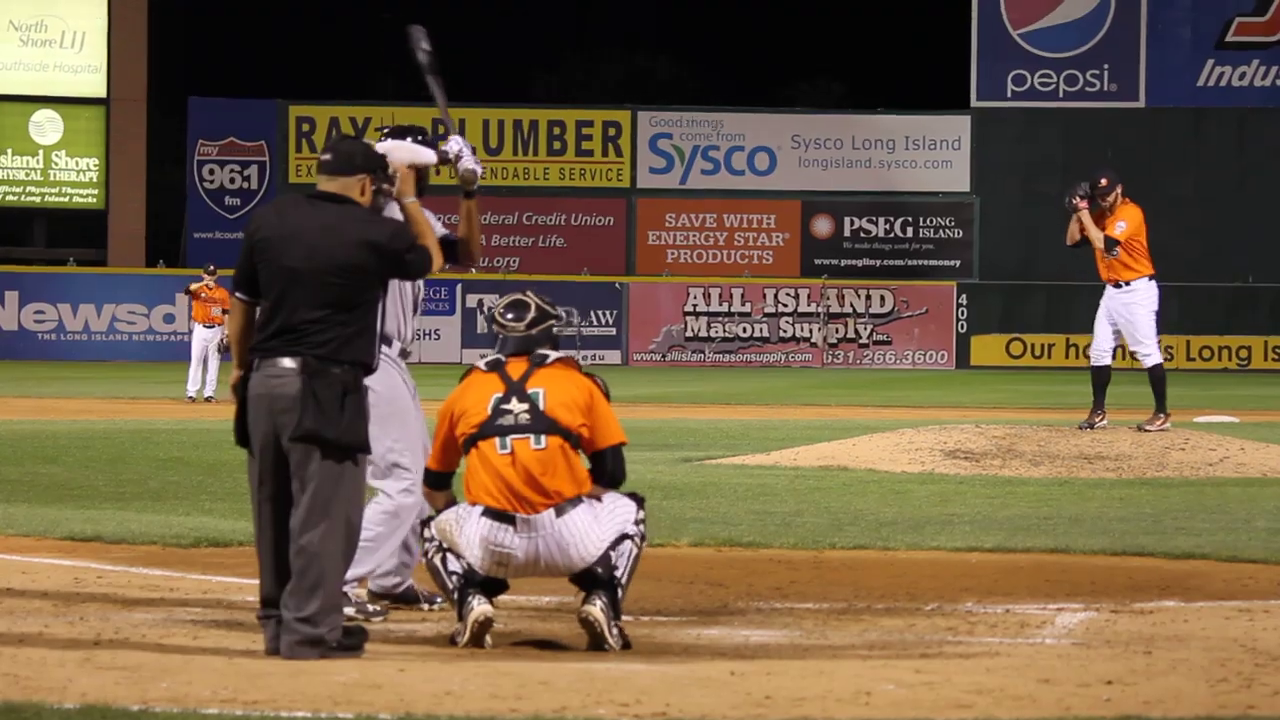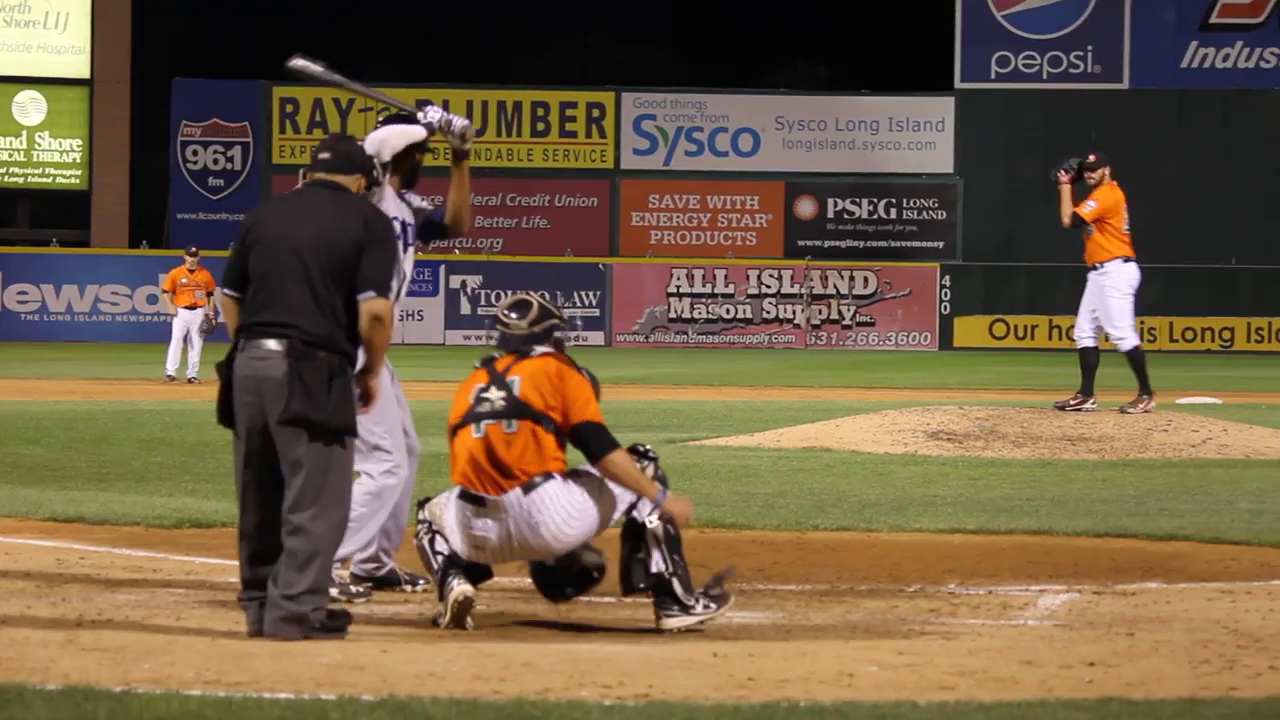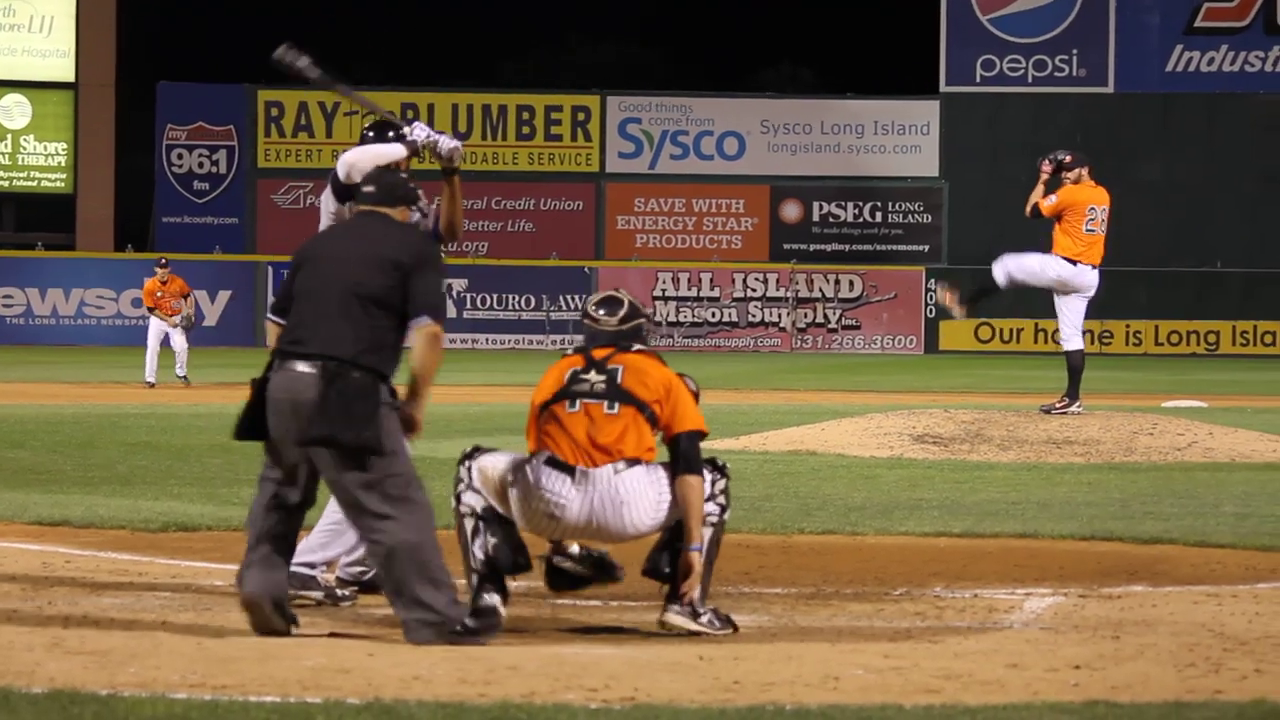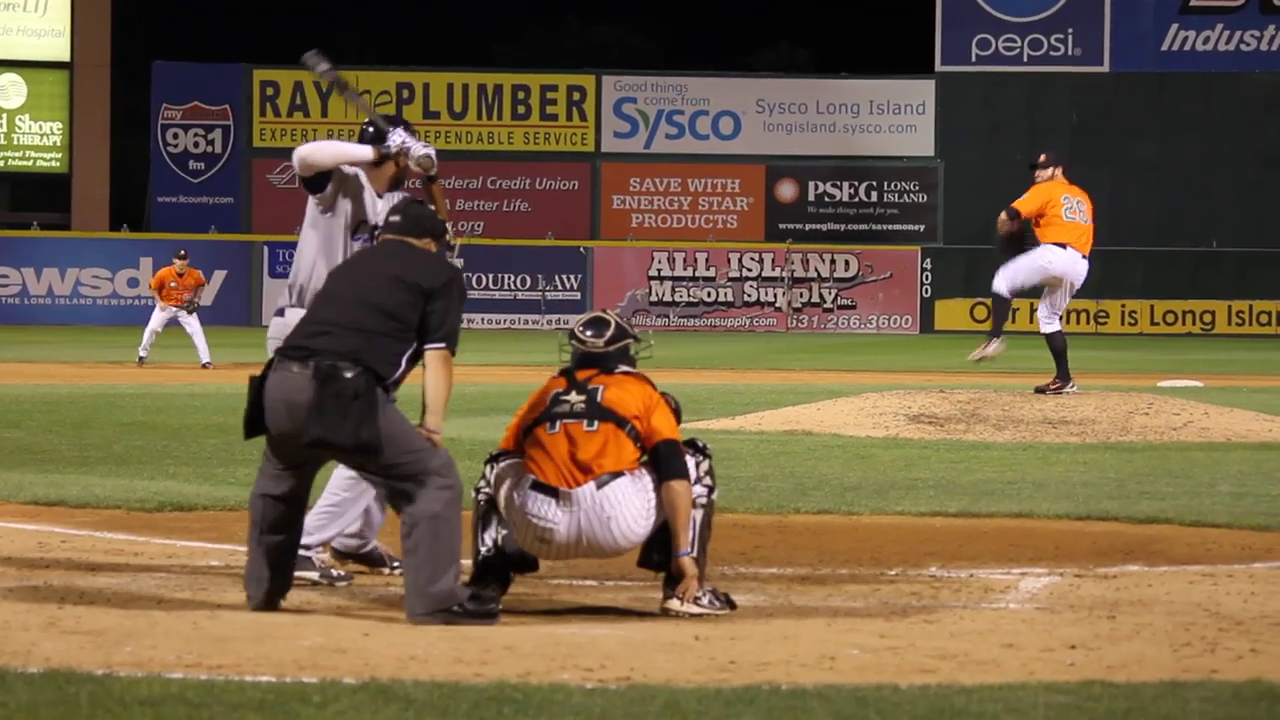
dt=0.5s
person 1, frame 1
left shoulder: (419, 217)
left elbow: (468, 252)
right elbow: (381, 154)
left wrist: (469, 189)
right wrist: (440, 152)
left hip: (388, 360)
left knee: (423, 469)
right knee: (403, 481)
left ankle: (391, 579)
right ankle: (335, 586)
person 1, frame 2
left shoulder: (408, 206)
right shoulder: (365, 187)
left elbow: (455, 223)
right elbow: (376, 142)
left wrist: (460, 153)
right wrist: (423, 126)
left knee: (404, 453)
right knee: (384, 464)
left ankle: (373, 563)
person 1, frame 3
right shoulder: (346, 192)
left elbow: (447, 232)
right elbow: (351, 162)
left wrist: (449, 172)
right wrist: (411, 145)
left ankle: (357, 566)
right ankle: (302, 568)
person 1, frame 4
left shoulder: (396, 202)
right shoulder: (341, 182)
right elbow: (305, 156)
left wrist: (430, 175)
right wrist: (381, 151)
left ankle: (355, 539)
right ankle: (300, 549)
person 2, frame 1
left shoulder: (268, 219)
right shoulder: (379, 233)
left elbow: (241, 303)
right elbow: (430, 260)
left wrist: (241, 365)
right wrist: (409, 200)
left hip: (265, 380)
right hip: (327, 388)
left knee: (275, 509)
right knee: (324, 513)
left ankle: (277, 622)
right ankle: (310, 631)
person 2, frame 2
left shoulder: (264, 214)
right shoulder: (368, 219)
left elbow: (231, 298)
right elbow: (375, 310)
right wrist: (371, 373)
left hip: (250, 364)
right hip: (313, 371)
left knee: (259, 495)
right knee: (316, 499)
left ankle: (260, 604)
right ankle: (295, 609)
person 2, frame 3
left shoulder: (317, 242)
right shoulder: (416, 244)
left elbow: (275, 325)
right elbow: (426, 333)
right wrist: (415, 402)
left hip: (284, 382)
right hip: (348, 391)
left knee: (285, 491)
right knee: (397, 506)
left ankle: (262, 586)
right ankle: (434, 619)
person 2, frame 4
left shoulder: (350, 264)
right shoulder: (440, 271)
right elbow: (437, 355)
right wrist: (432, 427)
left hip: (281, 383)
right hip: (342, 392)
left knee: (279, 482)
right knee: (433, 479)
left ankle: (263, 588)
right ankle: (436, 599)
person 3, frame 1
left shoulder: (467, 388)
right shoulder: (577, 381)
left elbow: (435, 488)
right elbow: (612, 473)
left wrist: (471, 521)
left hip: (490, 541)
right hip: (570, 537)
left knee: (437, 530)
right knee: (630, 511)
left ankle: (472, 601)
right ankle: (602, 600)
person 3, frame 2
left shoulder: (471, 383)
right shoulder: (560, 371)
right elbow: (599, 447)
right wrist: (661, 499)
left hip: (481, 531)
right hip: (548, 513)
left knee: (431, 516)
right knee: (639, 467)
left ankle: (454, 581)
right ankle: (676, 603)
person 3, frame 3
left shoulder: (558, 371)
right shoulder: (661, 374)
right elbow: (688, 465)
left wrist: (559, 537)
right wrist: (695, 546)
left hip: (552, 499)
right hip: (624, 503)
left knee: (475, 471)
right knee: (712, 483)
left ankle: (488, 596)
right ankle: (685, 602)
person 3, frame 4
left shoulder: (544, 393)
right shoulder: (642, 391)
left elbow: (508, 458)
right elbow: (674, 473)
right wrist: (683, 552)
left hip: (539, 527)
right hip: (616, 520)
left knee: (497, 471)
right knee: (692, 462)
left ankle: (487, 584)
right ankle: (685, 591)
person 4, frame 1
left shoulder: (1130, 213)
right shoulder: (1100, 215)
left elbow: (1101, 245)
right elbow: (1072, 241)
left wrist: (1084, 213)
right wrist: (1077, 213)
left hip: (1137, 291)
right hip: (1113, 291)
left knee: (1147, 351)
right knee: (1100, 351)
left ankle: (1161, 414)
right ankle: (1098, 412)
person 4, frame 2
left shoulder: (1107, 195)
right shoulder: (1100, 195)
left elbow: (1069, 221)
right elbow: (1072, 217)
left wrist: (1065, 188)
right wrist: (1067, 187)
left hip: (1117, 272)
right hip: (1100, 274)
left knee: (1122, 333)
right knee: (1084, 332)
left ankle: (1145, 393)
right ankle: (1086, 395)
person 4, frame 3
left shoulder: (1071, 193)
right shoulder: (1103, 195)
left elbow: (1031, 211)
left wrist: (1042, 179)
right wrist: (1051, 177)
left hip: (1063, 269)
right hip: (1089, 275)
left knee: (1006, 266)
right knee: (1072, 335)
left ankle: (963, 302)
right ankle: (1072, 398)
person 4, frame 4
left shoulder: (1043, 190)
right shoulder: (1082, 197)
left elbow: (1005, 218)
left wrist: (1008, 234)
left hip: (1053, 255)
right hip: (1080, 266)
left knee: (1002, 280)
right knee: (1050, 318)
left ankle: (994, 338)
right ankle: (1064, 379)
